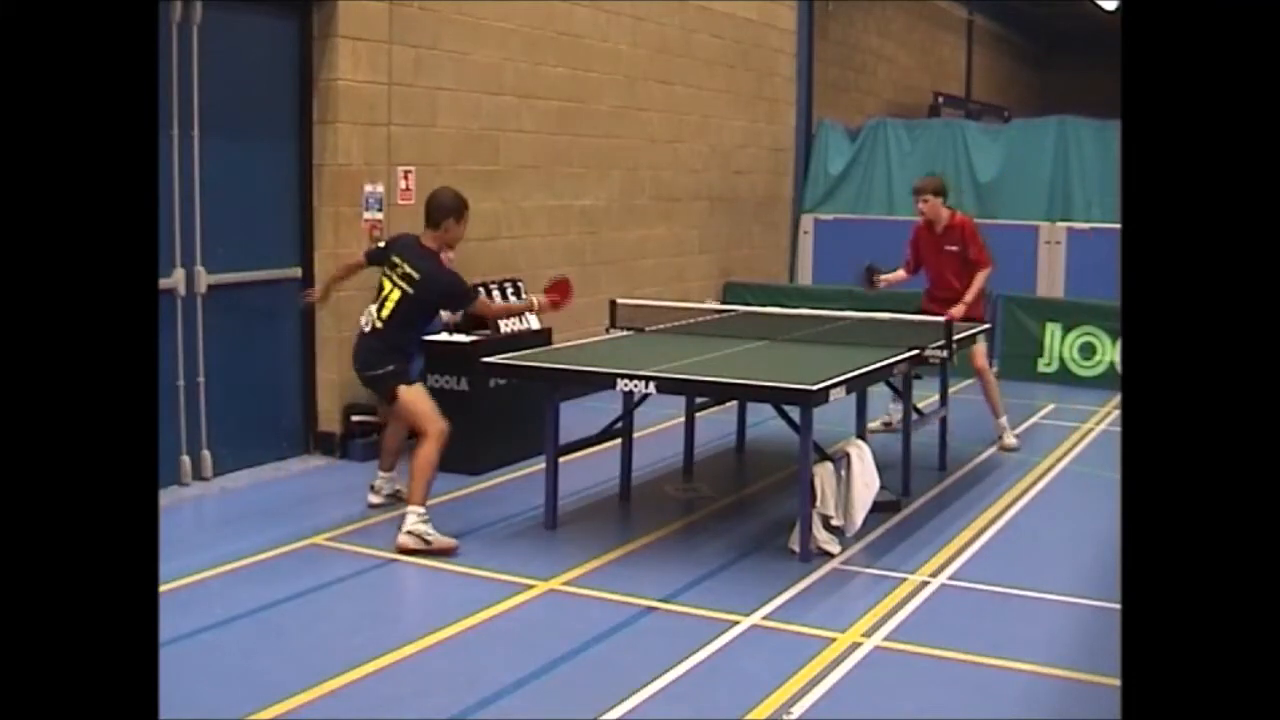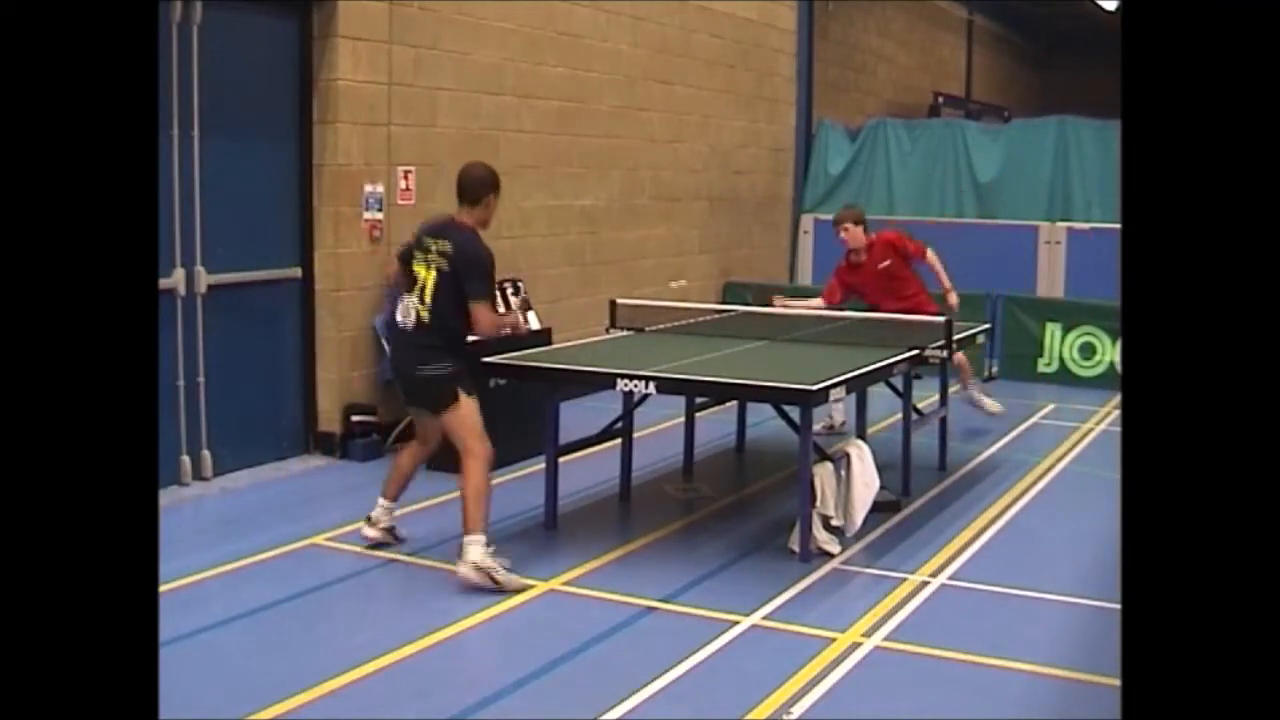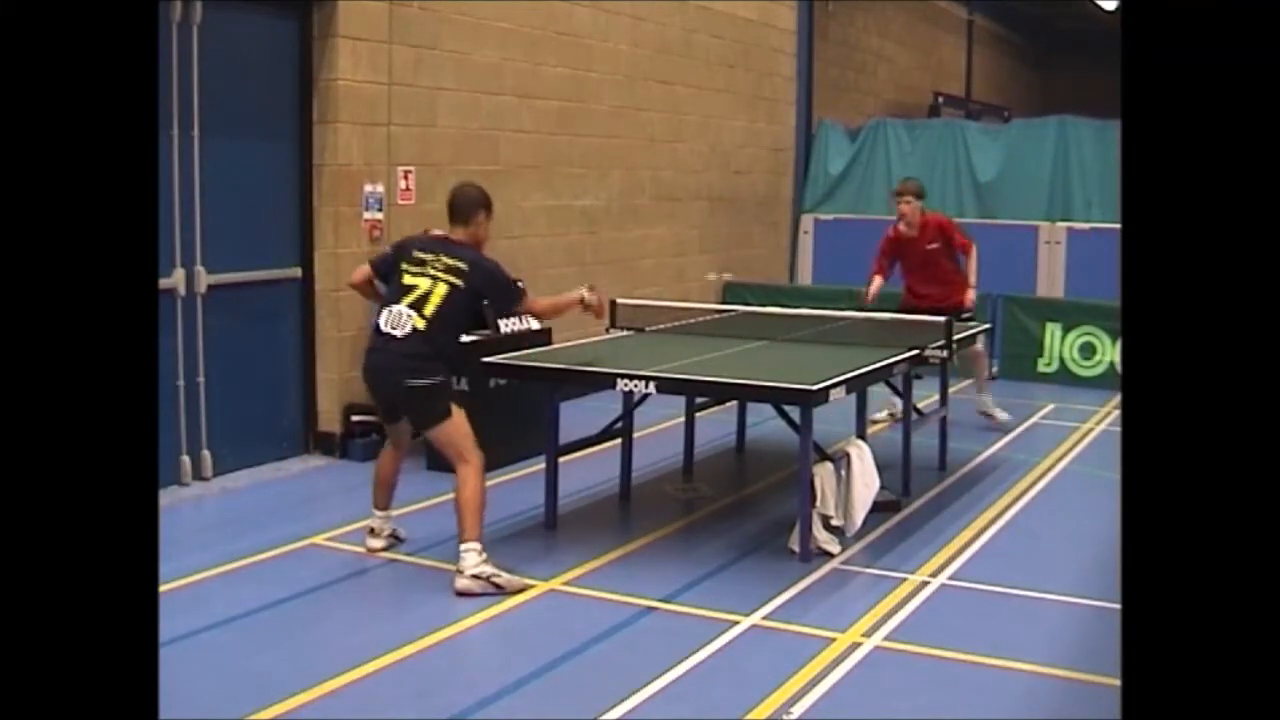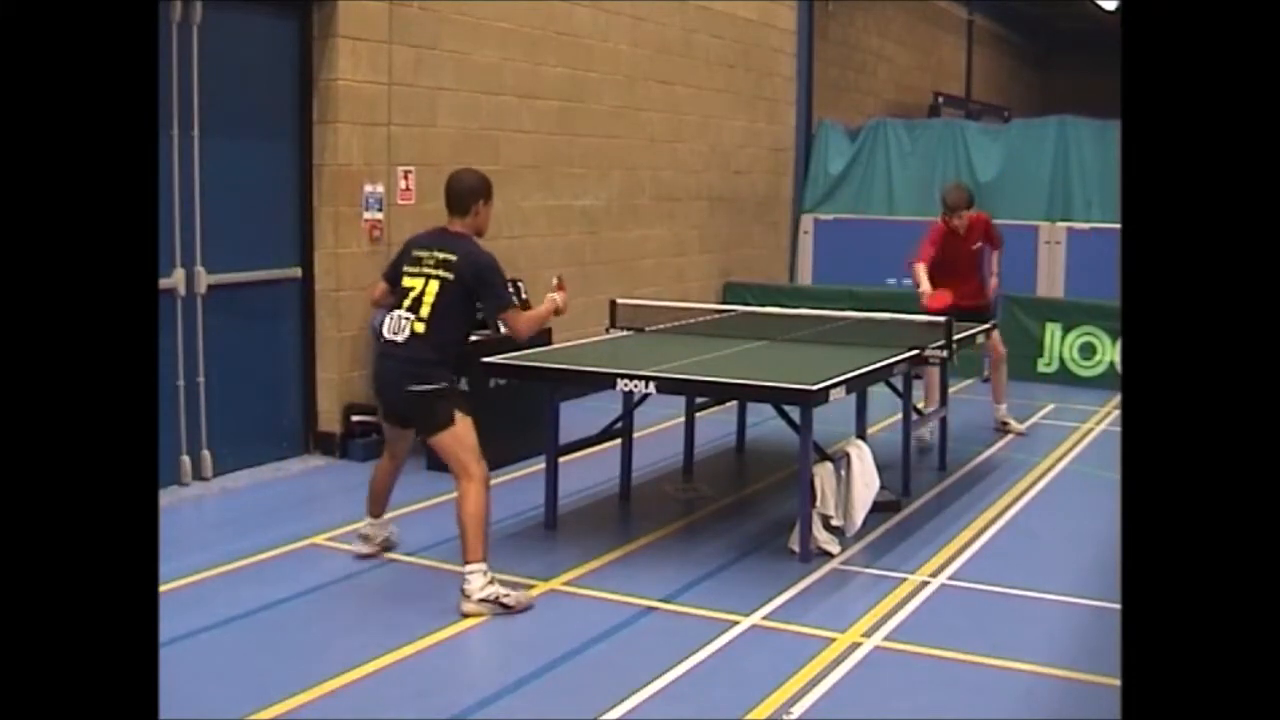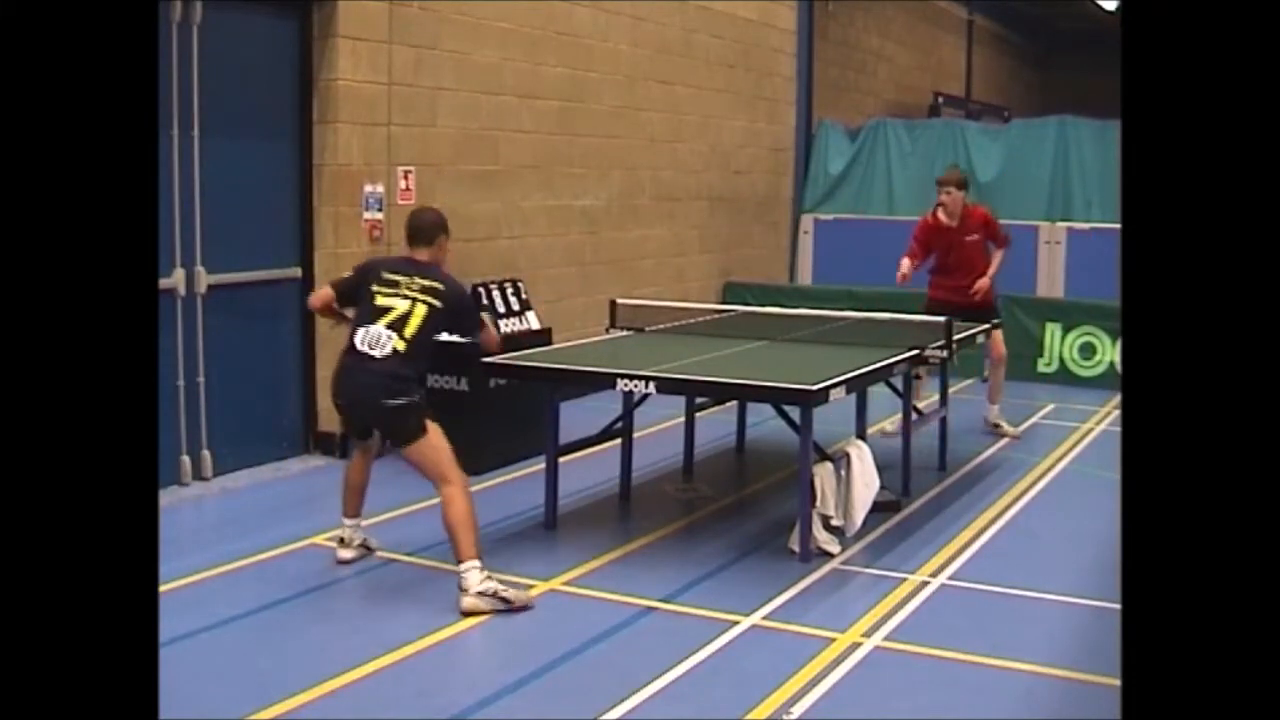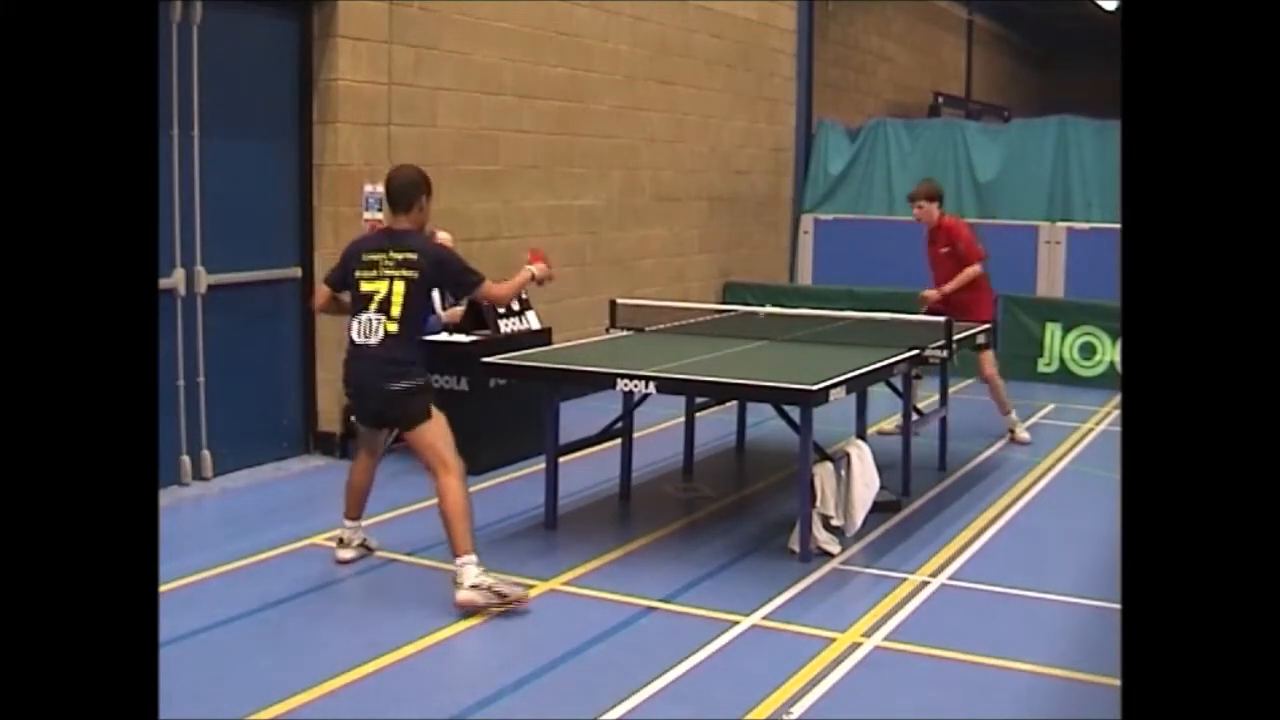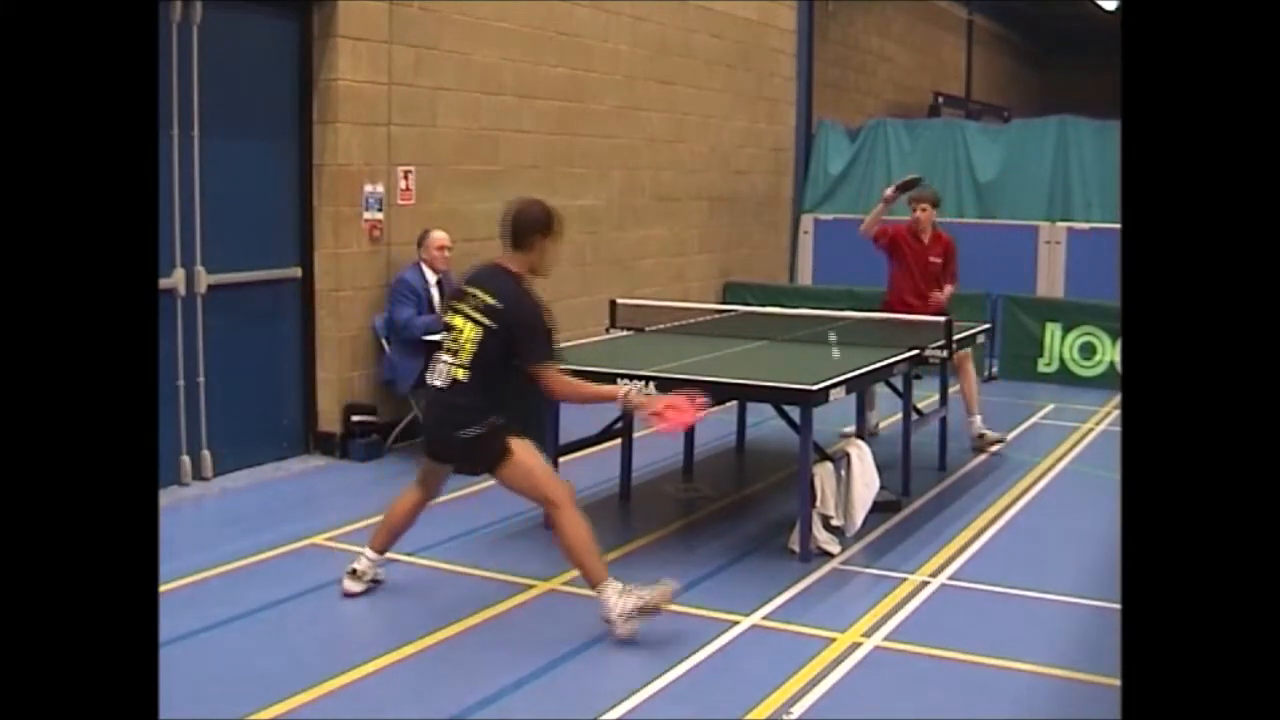
dt=0.5s
person 1, frame 1
left shoulder: (397, 246)
right shoulder: (440, 277)
left elbow: (354, 265)
right elbow: (488, 310)
left wrist: (325, 289)
right wrist: (532, 305)
left hip: (373, 350)
right hip: (384, 361)
left knee: (400, 412)
right knee: (435, 430)
right ankle: (414, 526)
person 1, frame 2
left shoulder: (429, 232)
right shoulder: (473, 251)
left elbow: (397, 273)
right elbow: (485, 326)
right wrist: (510, 320)
left hip: (405, 352)
right hip: (434, 361)
left knee: (425, 439)
right knee: (478, 452)
left ankle: (379, 521)
right ankle: (476, 555)
person 1, frame 3
left shoulder: (411, 246)
right shoulder: (482, 268)
left elbow: (357, 279)
right elbow: (536, 309)
right wrist: (581, 297)
left hip: (377, 364)
right hip: (418, 373)
left knee: (396, 442)
right knee: (470, 462)
left ankle: (379, 528)
right ankle: (472, 565)
person 1, frame 4
left shoulder: (417, 244)
right shoulder: (477, 260)
left elbow: (379, 297)
right elbow: (520, 327)
right wrist: (552, 304)
left hip: (388, 370)
right hip: (425, 379)
left knee: (395, 454)
right knee: (472, 475)
left ankle: (372, 532)
right ankle: (477, 585)
person 1, frame 5
left shoulder: (374, 269)
right shoulder: (450, 290)
left elbow: (317, 303)
right elbow: (490, 342)
right wrist: (487, 324)
left hip: (347, 385)
right hip: (394, 394)
left knee: (364, 449)
right knee: (453, 482)
left ankle: (350, 538)
right ankle: (475, 583)
person 1, frame 6
left shoulder: (359, 249)
right shoulder: (432, 255)
left elbow: (322, 303)
right elbow: (497, 295)
right wrist: (532, 273)
left hip: (358, 375)
right hip: (399, 379)
left knee: (367, 453)
right knee: (449, 471)
left ankle: (349, 537)
right ankle: (469, 577)
person 1, frame 7
left shoulder: (474, 281)
right shoulder: (522, 306)
right elbow: (556, 387)
right wrist: (621, 395)
left hip: (438, 412)
right hip: (474, 422)
left knee: (423, 487)
right knee: (560, 499)
left ankle: (363, 569)
right ankle: (614, 602)
person 2, frame 1
left shoulder: (964, 225)
right shoulder: (920, 231)
left elbow: (985, 267)
right elbow: (910, 269)
left wrist: (964, 304)
right wrist: (887, 279)
left hip: (966, 308)
right hip: (933, 306)
left knee: (980, 365)
left ankle: (1004, 428)
right ankle: (895, 415)
person 2, frame 2
left shoulder: (890, 241)
right shoulder: (845, 270)
left elbow: (927, 254)
right elbow: (826, 302)
left wrist: (948, 288)
right wrist: (788, 304)
left hip: (920, 311)
left knee: (956, 359)
left ankle: (972, 393)
right ankle: (837, 418)
person 2, frame 3
left shoulder: (940, 224)
right shoulder: (893, 238)
left elbow: (969, 250)
right elbow: (881, 272)
left wrist: (971, 287)
right wrist: (872, 290)
left hip: (953, 299)
right hip: (916, 302)
left knee: (976, 351)
left ankle: (985, 404)
right ankle: (895, 406)
person 2, frame 4
left shoulder: (982, 222)
right shoulder: (938, 233)
left elbow: (995, 246)
right elbow: (920, 262)
left wrist: (993, 275)
right wrist: (924, 284)
left hip: (974, 300)
left knee: (998, 354)
left ankle: (1002, 415)
right ankle: (928, 423)
person 2, frame 5
left shoulder: (982, 217)
right shoulder: (928, 224)
left elbow: (1001, 245)
right elbow: (912, 256)
left wrist: (989, 277)
right wrist: (904, 268)
left hip: (978, 294)
right hip: (942, 296)
left knee: (999, 354)
left ankle: (993, 416)
person 2, frame 6
left shoulder: (954, 228)
right shoulder: (932, 234)
left elbow: (976, 267)
left wrist: (941, 292)
right wrist: (931, 300)
left hip: (975, 311)
right hip: (944, 309)
left knee: (988, 371)
left ankle: (1013, 423)
person 2, frame 7
left shoulder: (945, 242)
right shoulder: (899, 234)
left elbow: (950, 280)
right elbow: (866, 231)
left wrist: (945, 295)
right wrist: (884, 203)
left hip: (933, 313)
right hip: (898, 312)
left knee: (963, 357)
left ankle: (977, 429)
right ankle: (868, 421)
